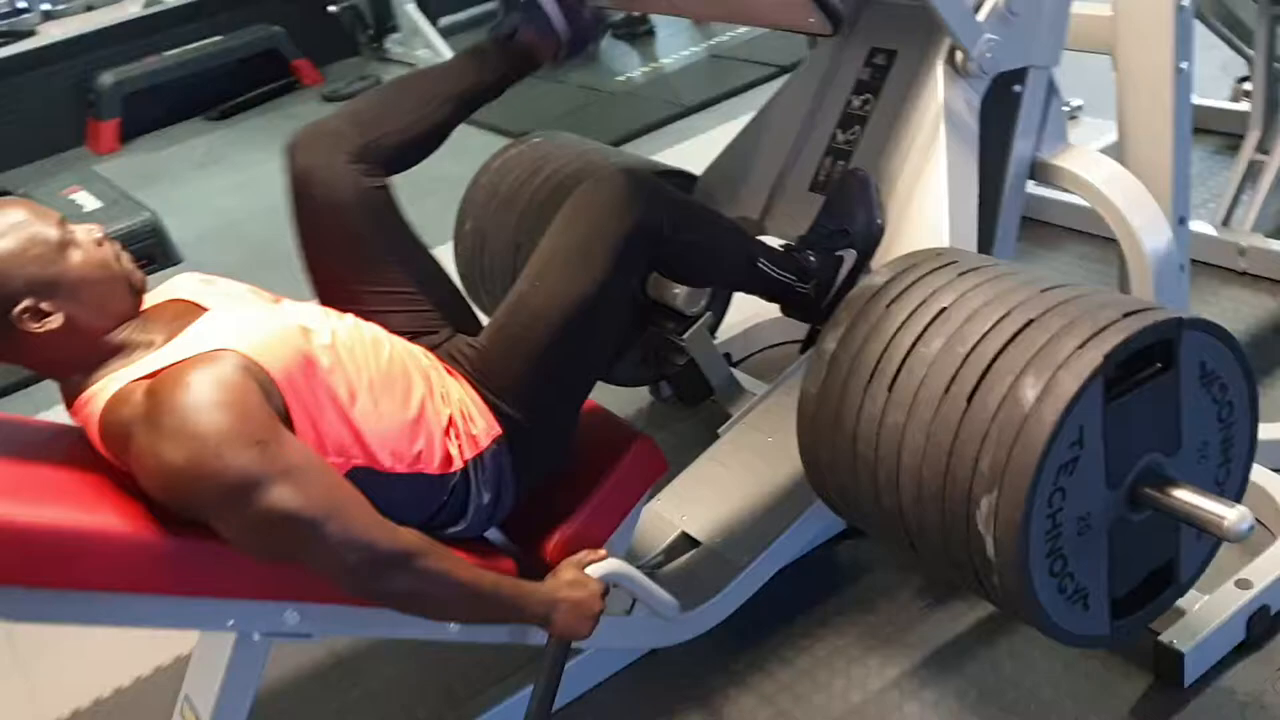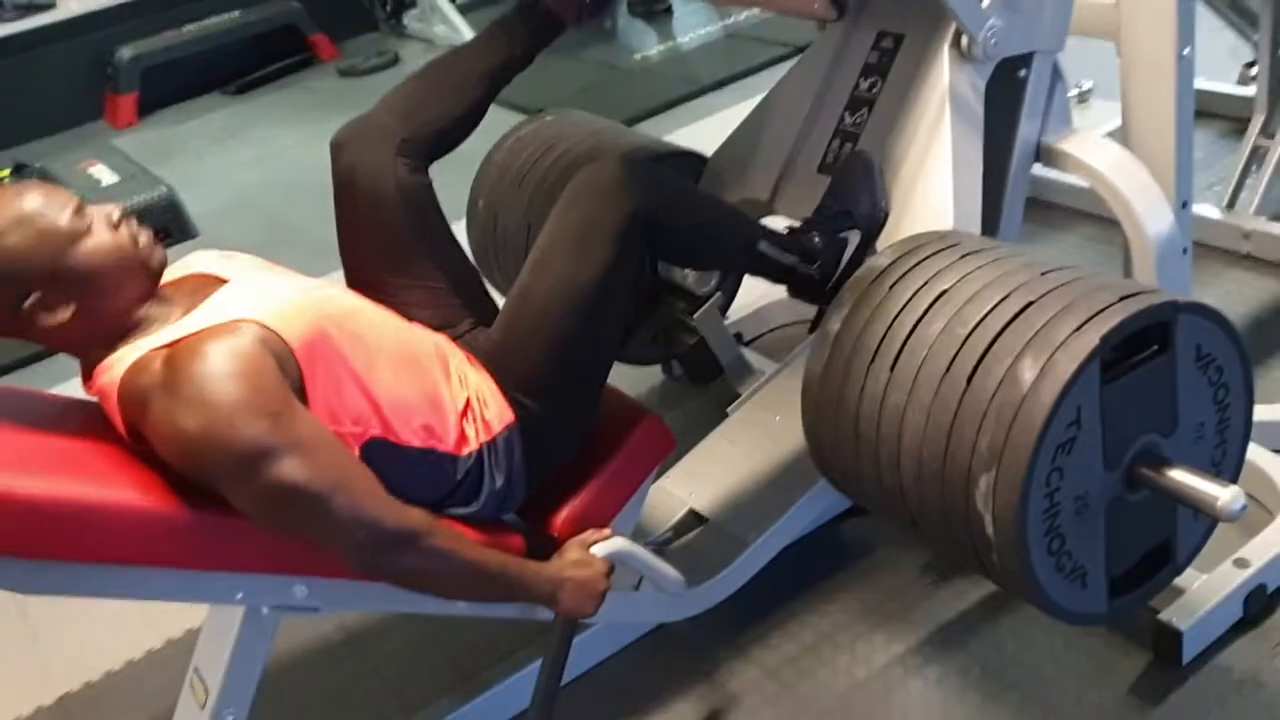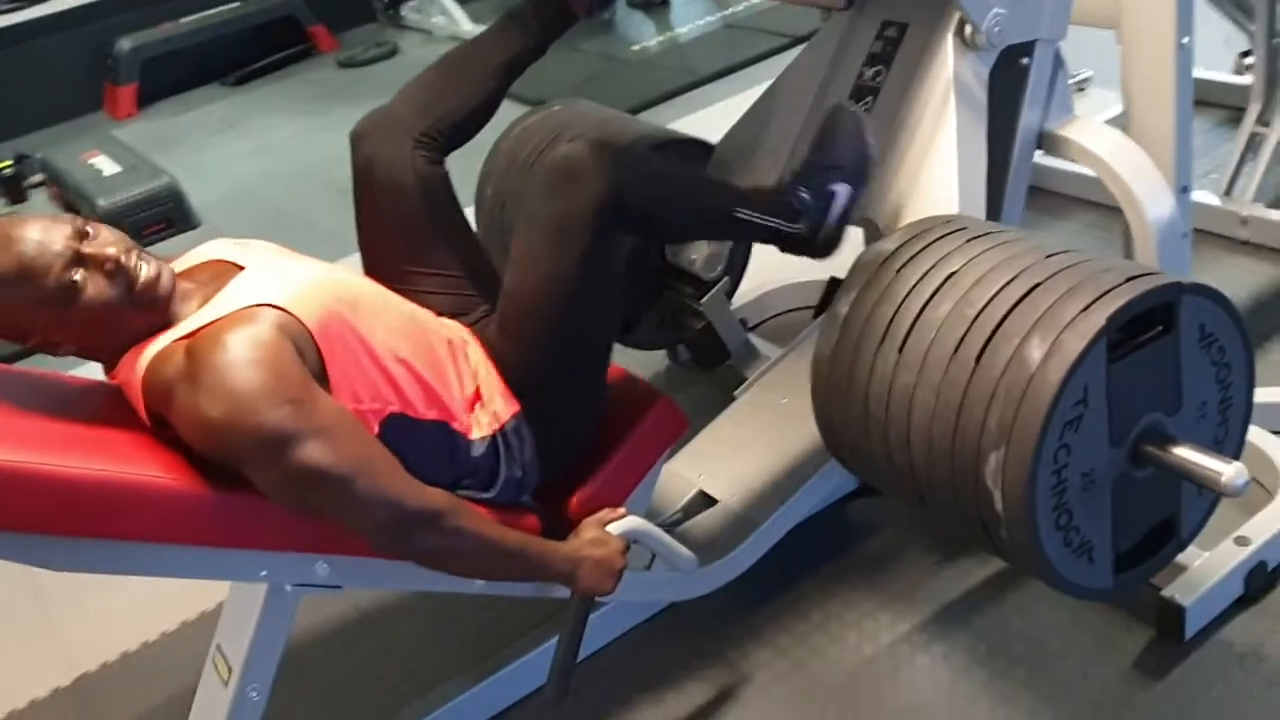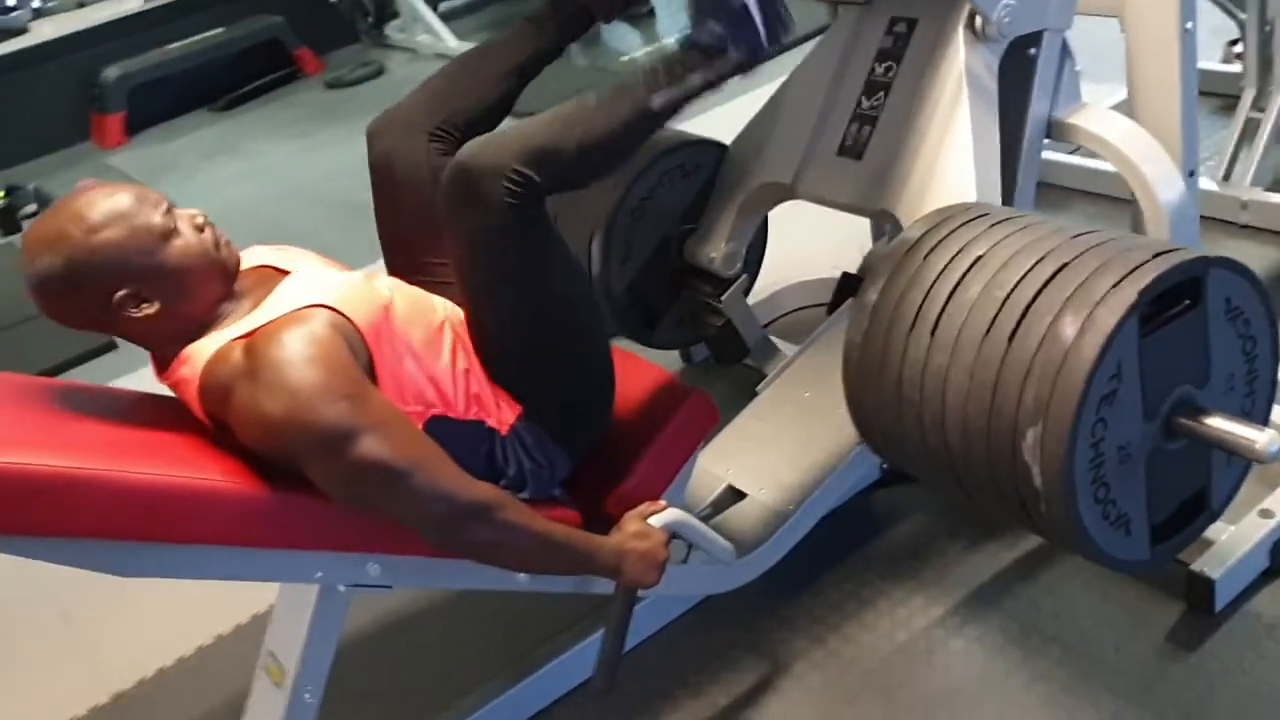
dt=0.3s
person 1, frame 1
left shoulder: (126, 329)
right shoulder: (188, 422)
right elbow: (370, 564)
right wrist: (544, 604)
left hip: (422, 363)
right hip: (477, 442)
left knee: (327, 154)
right knee: (619, 203)
right ankle: (812, 284)
person 1, frame 2
left shoulder: (147, 305)
right shoulder: (202, 392)
right elbow: (378, 540)
right wrist: (548, 584)
left hip: (436, 348)
right hip: (491, 432)
left knee: (371, 148)
right knee: (616, 190)
right ankle: (810, 263)
person 1, frame 3
left shoulder: (163, 298)
right shoulder: (227, 380)
right elbow: (402, 521)
right wrist: (569, 563)
left hip: (451, 337)
right hip: (507, 425)
left knee: (390, 139)
right knee: (582, 174)
right ankle: (797, 218)
person 1, frame 4
left shoulder: (212, 295)
right shoulder: (282, 377)
right elbow: (457, 516)
right wrist: (611, 555)
left hip: (456, 341)
right hip: (530, 426)
left knee: (404, 135)
right knee: (493, 170)
